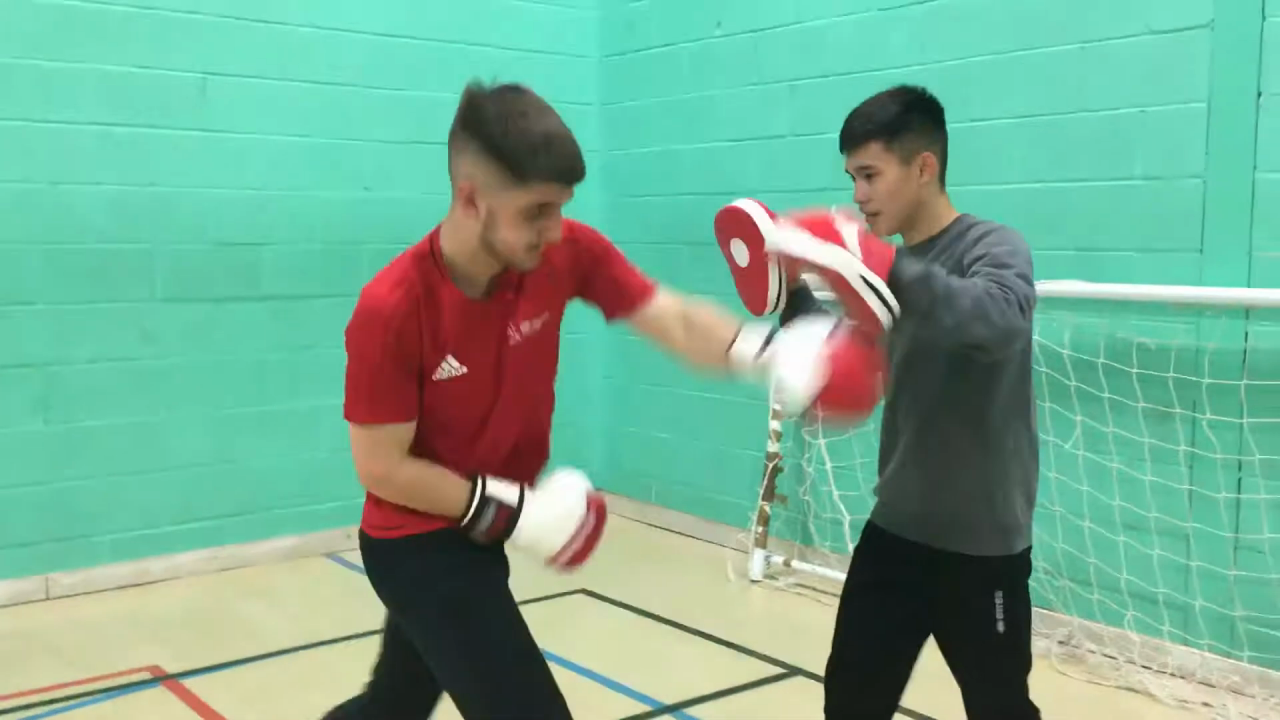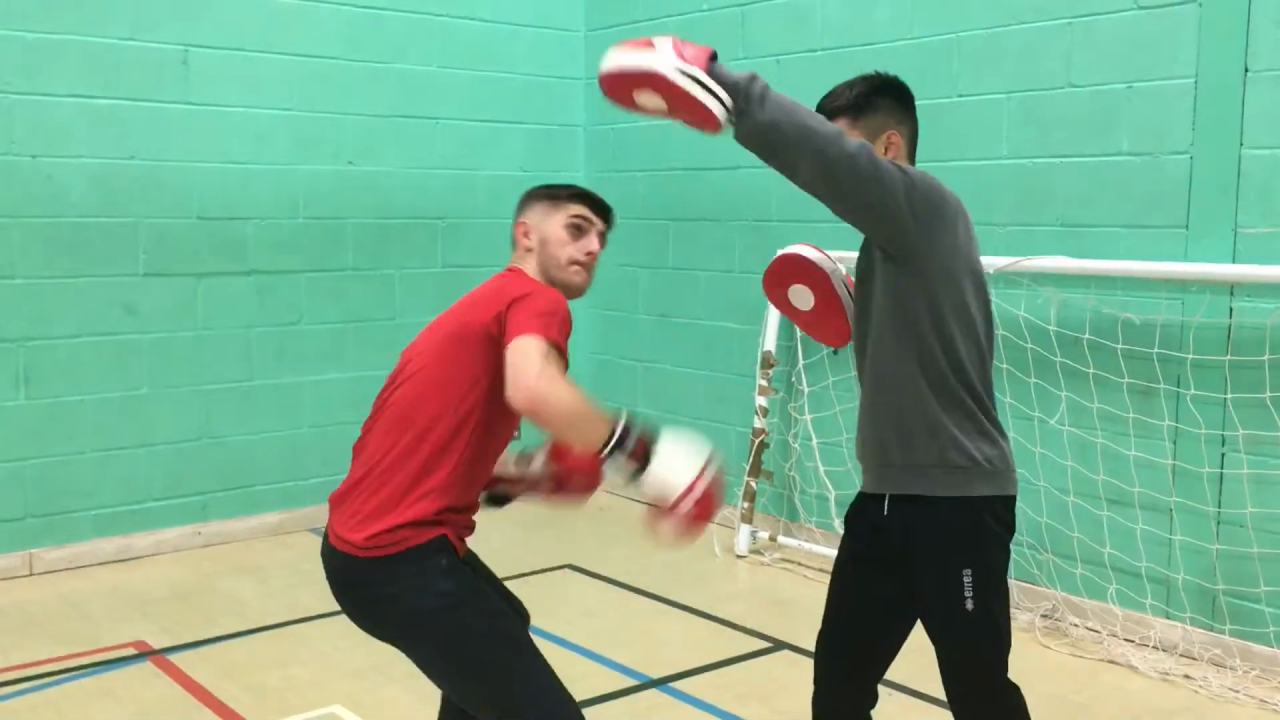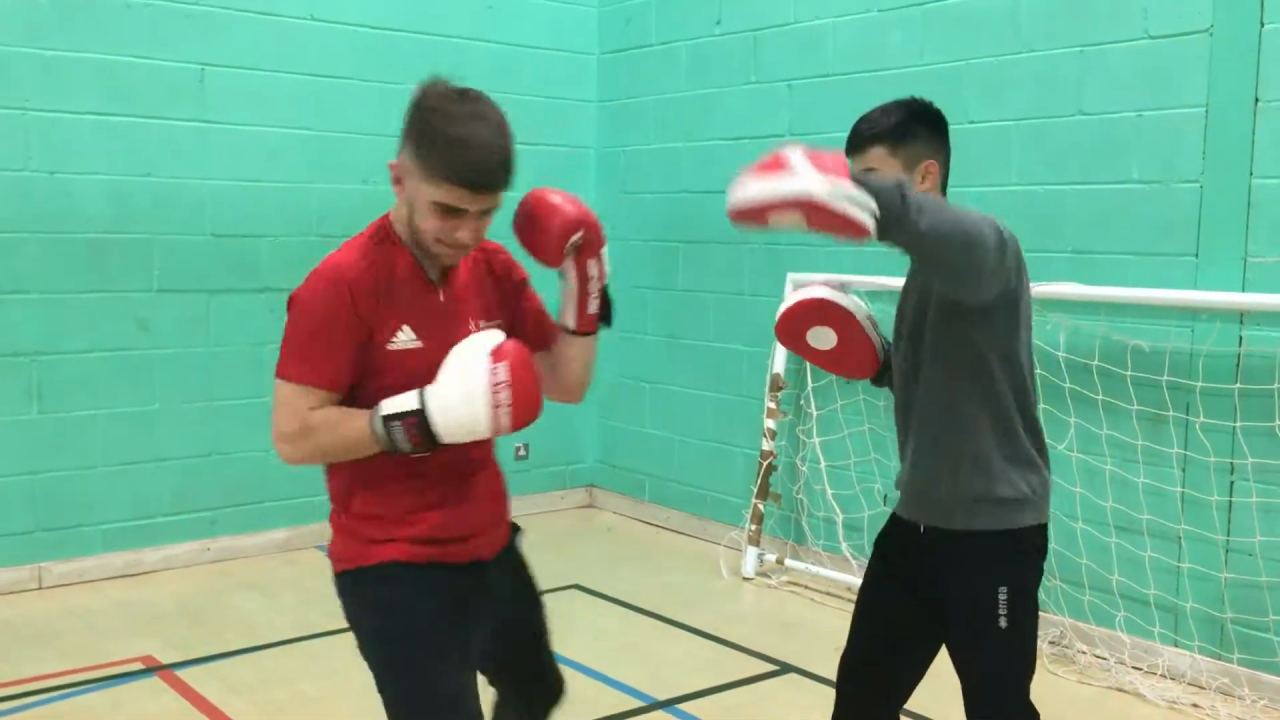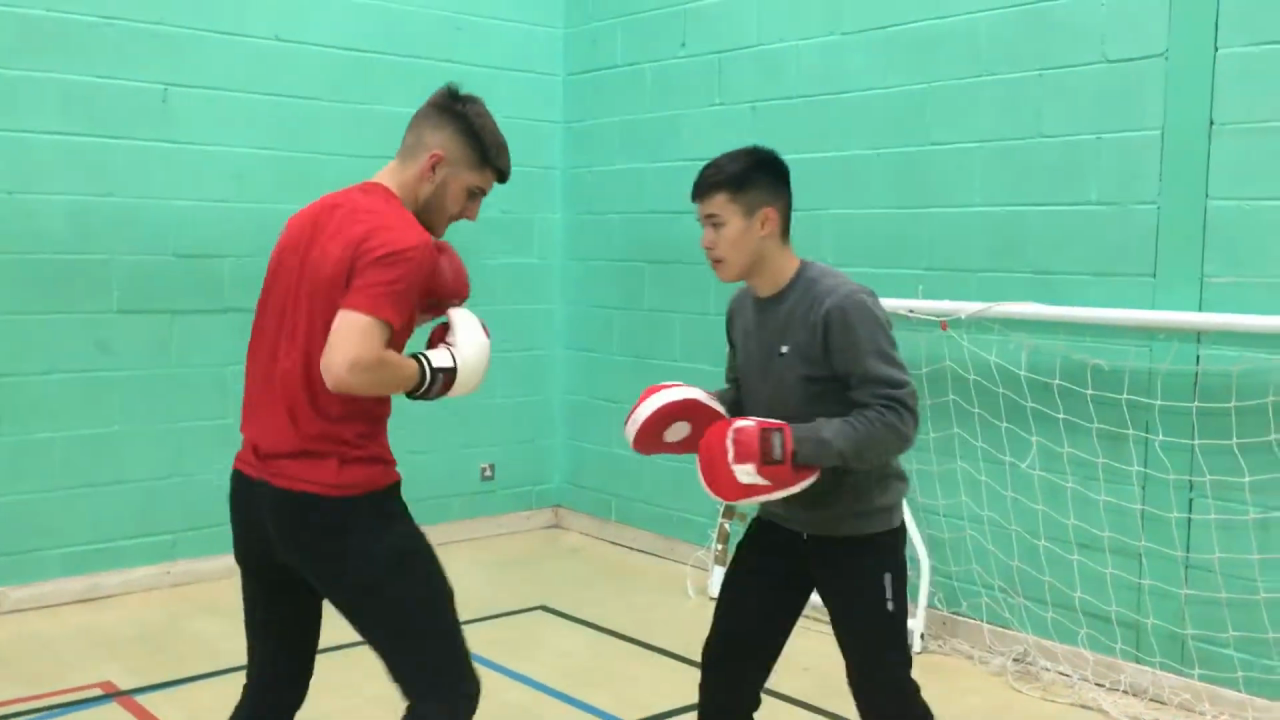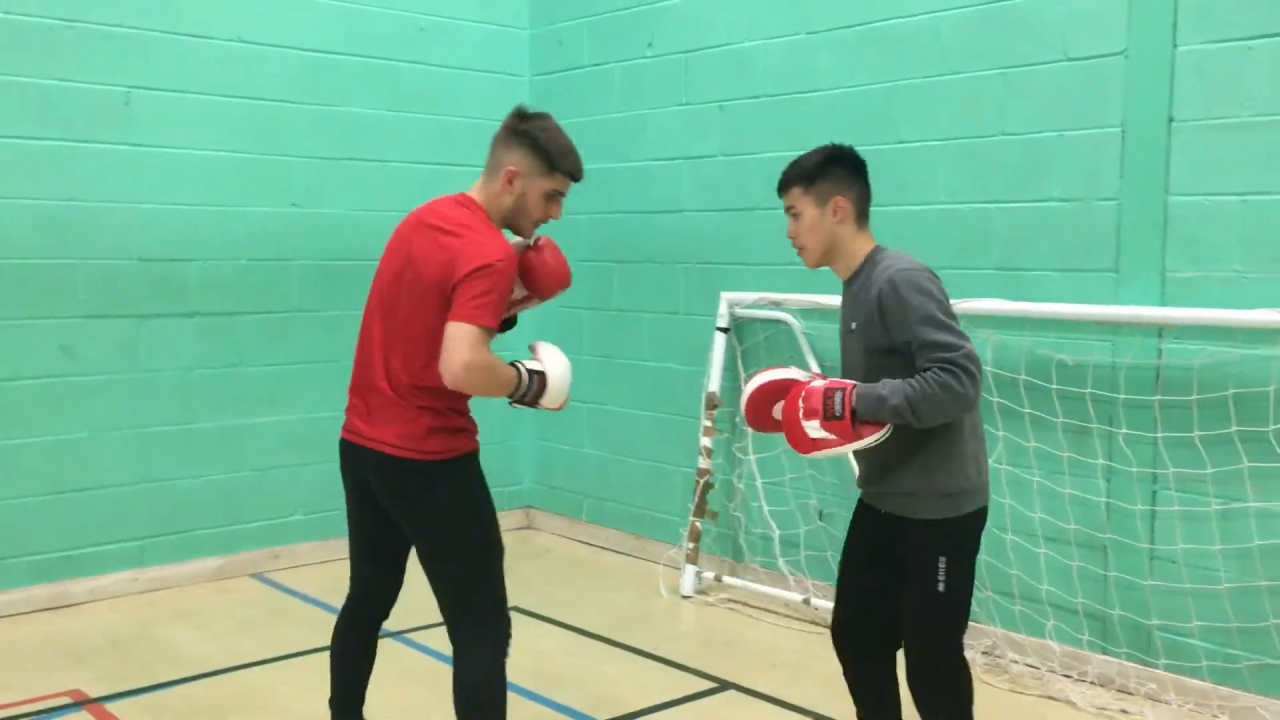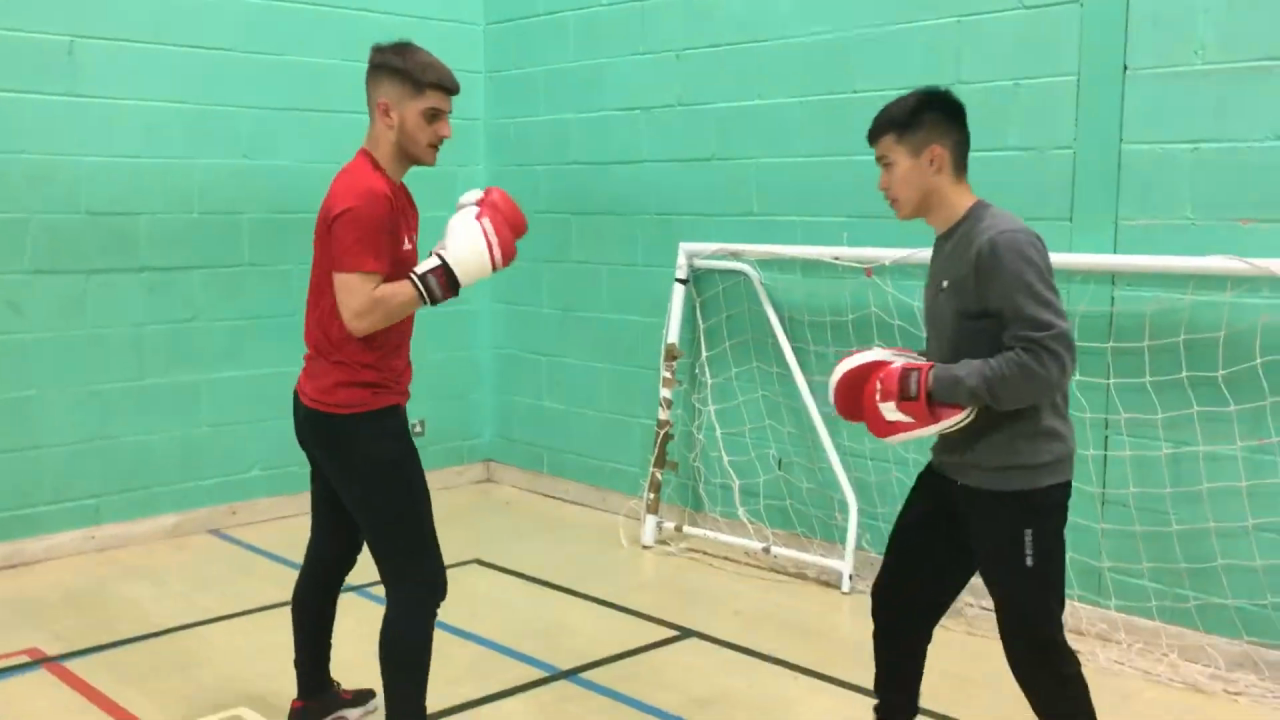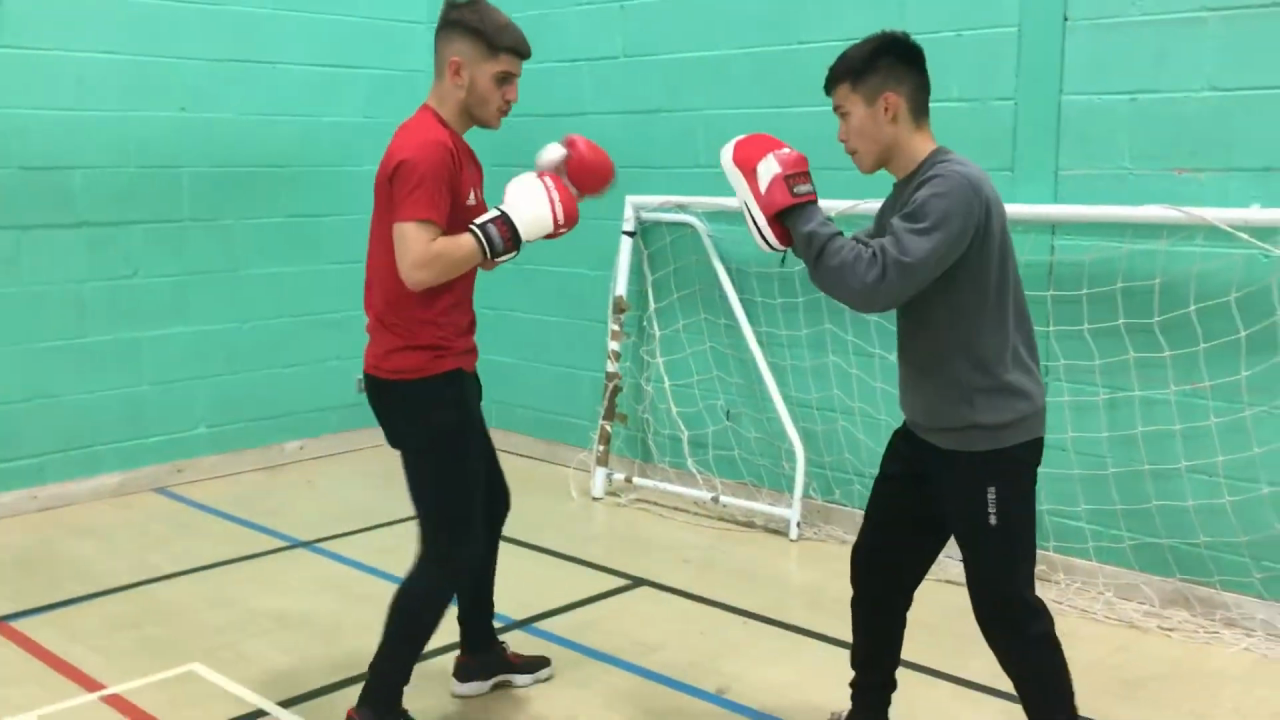
dt=0.7s
person 1, frame 1
left shoulder: (561, 252)
right shoulder: (388, 309)
left elbow: (671, 319)
right elbow: (379, 467)
left wrist: (766, 346)
right wrist: (511, 506)
left hip: (488, 525)
right hip: (417, 542)
person 1, frame 2
left shoulder: (493, 305)
right shoulder: (535, 299)
right elbow: (532, 390)
left wrist: (531, 473)
right wrist: (641, 448)
left hip: (382, 543)
right hip: (398, 554)
left knee: (499, 646)
person 1, frame 3
left shoulder: (494, 265)
right shoulder: (342, 284)
left elbow: (566, 386)
right elbow: (294, 434)
left wrist: (587, 288)
right wrist: (421, 418)
left hip: (487, 548)
right hip: (394, 568)
person 1, frame 4
left shoulder: (311, 219)
right shoulder: (404, 242)
right elbow: (346, 369)
right wrist: (436, 371)
left hip: (257, 490)
right hip: (340, 503)
person 1, frame 5
left shoulder: (421, 221)
right shoulder: (488, 254)
right elbow: (457, 369)
right wrist: (533, 379)
left hip: (364, 448)
right hip: (429, 462)
left knee: (370, 593)
right knee: (482, 630)
person 1, frame 6
left shoulder: (388, 191)
right shoulder: (364, 195)
left elbow: (395, 288)
right elbow: (361, 312)
left wrist: (460, 254)
right wrist: (449, 269)
left hip: (331, 408)
right hip: (359, 416)
left knee: (330, 554)
right knee: (419, 584)
person 1, frame 7
left shoulder: (449, 147)
right shoulder: (425, 149)
left elbow: (468, 241)
right elbow: (419, 264)
left wrist: (541, 193)
right wrist: (510, 223)
left hip: (433, 370)
right hip: (419, 377)
left knee: (480, 509)
right knee: (450, 540)
left ankle: (479, 654)
person 2, frame 1
left shoulder: (992, 249)
right shoulder: (895, 267)
left elbow: (1000, 317)
left wrist: (893, 272)
right wrist: (794, 301)
left hip: (982, 542)
right hip: (896, 529)
person 2, frame 2
left shoulder: (923, 206)
right shoulder: (898, 233)
left elbow: (822, 153)
left wrist: (720, 86)
right wrist: (852, 324)
left hip: (958, 500)
right hip: (889, 496)
person 2, frame 3
left shoulder: (981, 245)
right shoulder: (924, 265)
left elbow: (961, 245)
left wrist: (871, 194)
right wrist: (877, 360)
left hip: (994, 530)
right hip: (920, 521)
person 2, frame 4
left shoulder: (843, 305)
right shoulder: (741, 309)
left elbow: (896, 418)
left wrist: (804, 443)
left hip: (860, 534)
right hip: (779, 527)
right knee: (725, 669)
person 2, frame 5
left shoulder: (902, 281)
right shoulder: (857, 288)
left elbow: (959, 380)
left wrist: (860, 401)
right wrist: (817, 401)
left hip: (941, 509)
right hip: (885, 503)
left knee: (932, 665)
right knee: (856, 638)
person 2, frame 6
left shoulder: (1004, 243)
right shoulder: (948, 245)
left elbow: (1049, 359)
left wrist: (936, 384)
right wrist: (906, 377)
left hip: (1021, 482)
right hip: (954, 474)
left knee: (1034, 646)
right knee: (896, 605)
person 2, frame 7
left shoulder: (954, 187)
right shoulder: (909, 192)
left elbow: (874, 282)
right elbow: (868, 270)
left wrist: (799, 212)
right wrist: (794, 224)
left hip: (990, 437)
right hip: (928, 431)
left knee: (1004, 605)
right knee: (876, 573)
